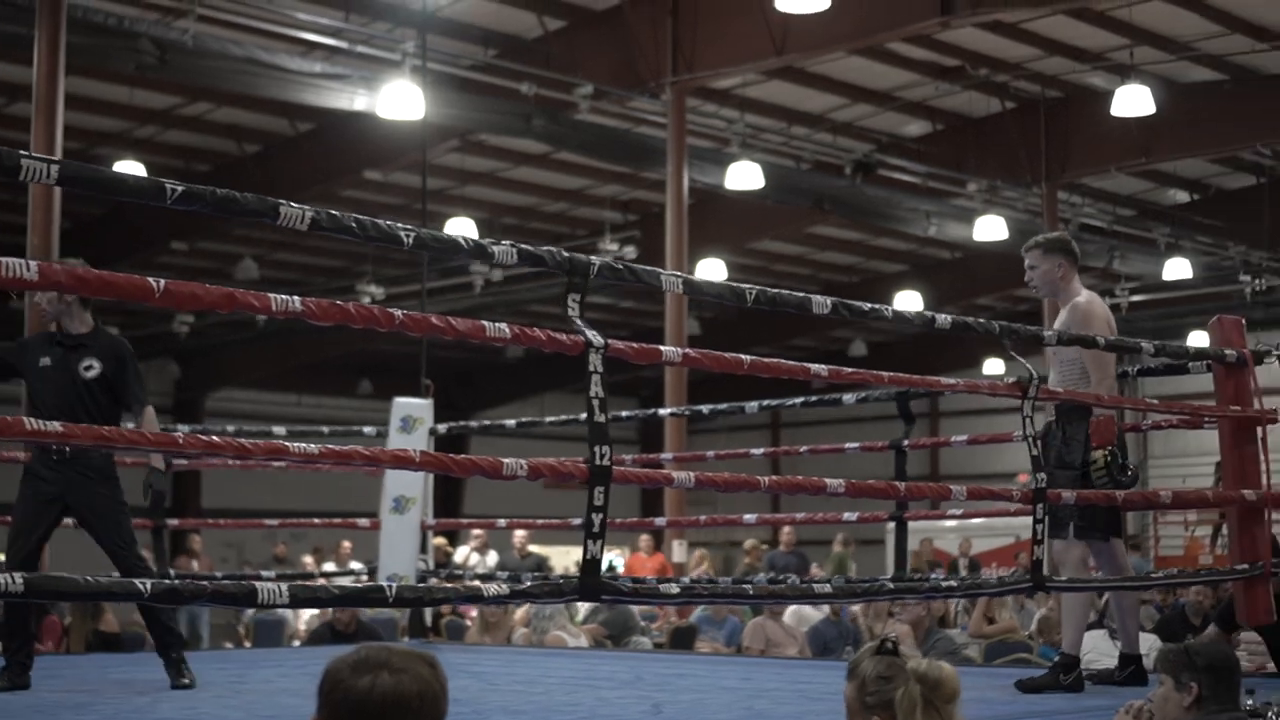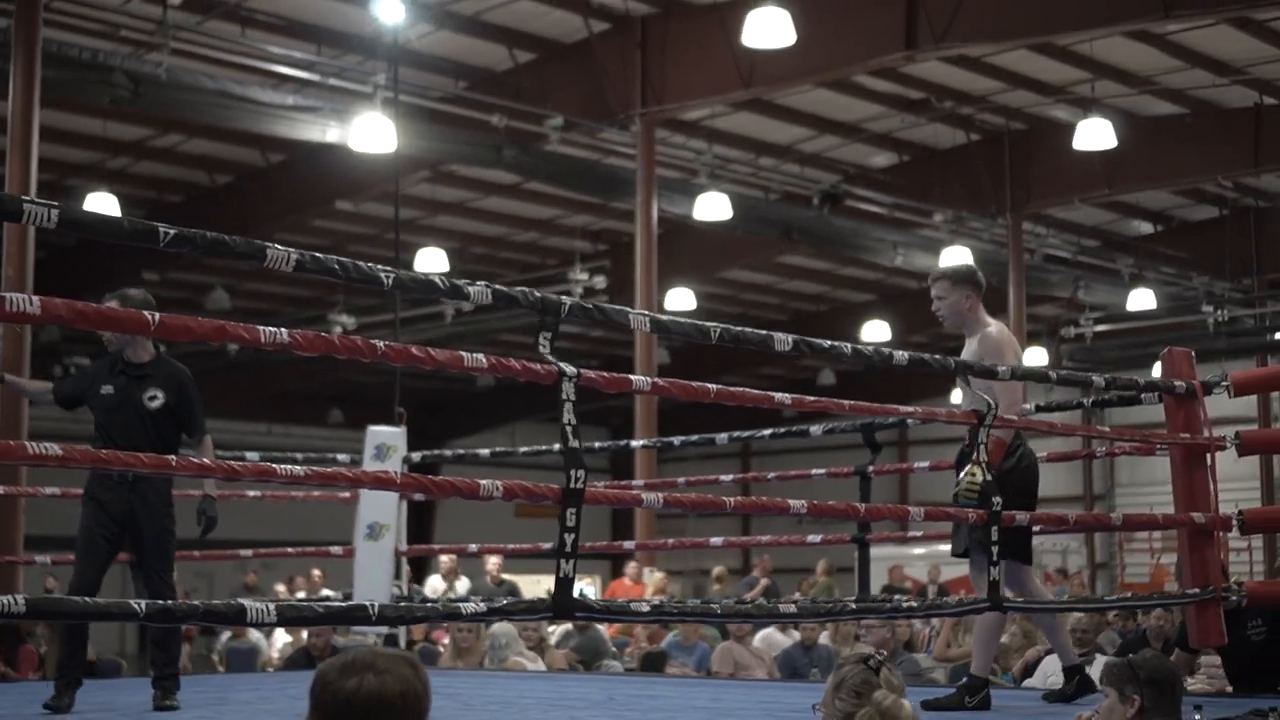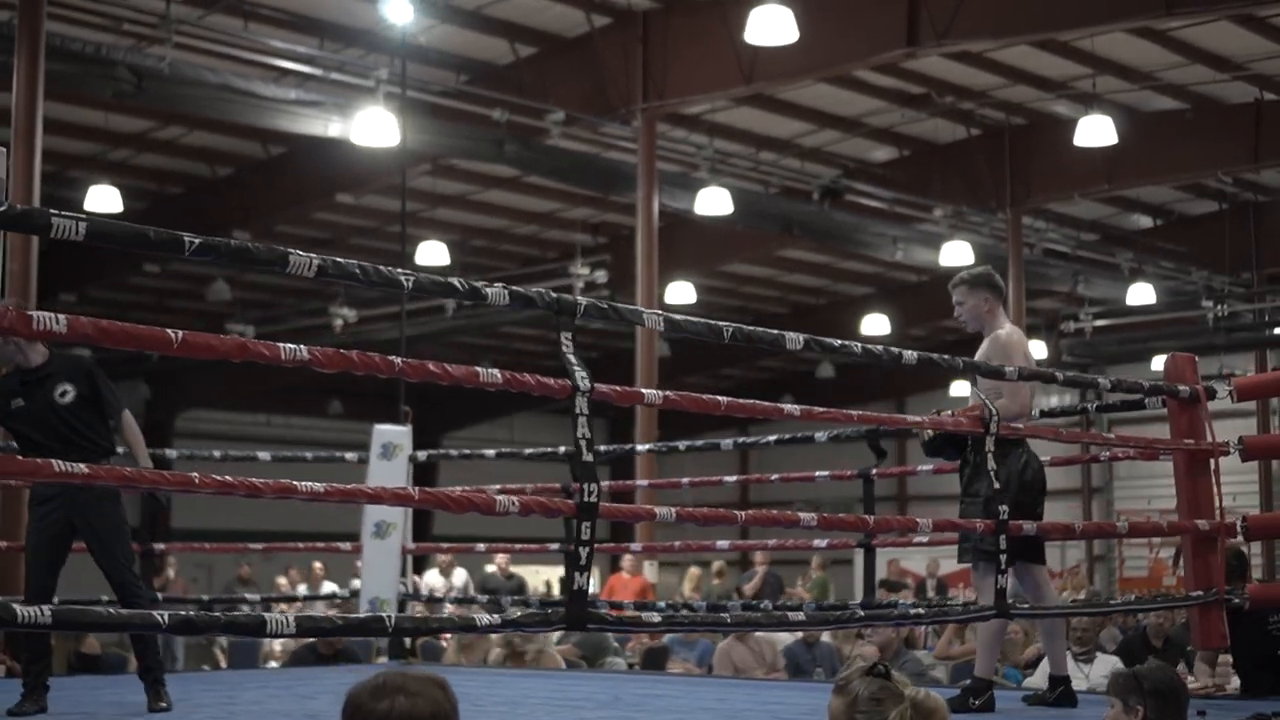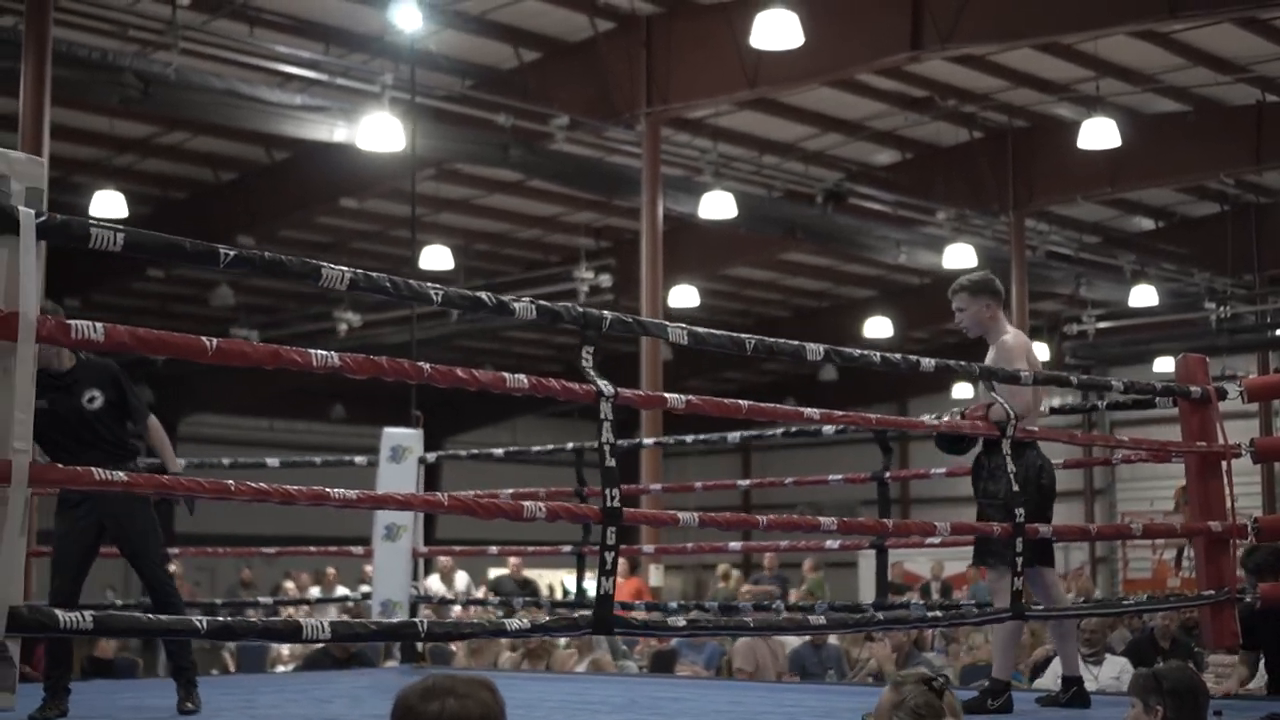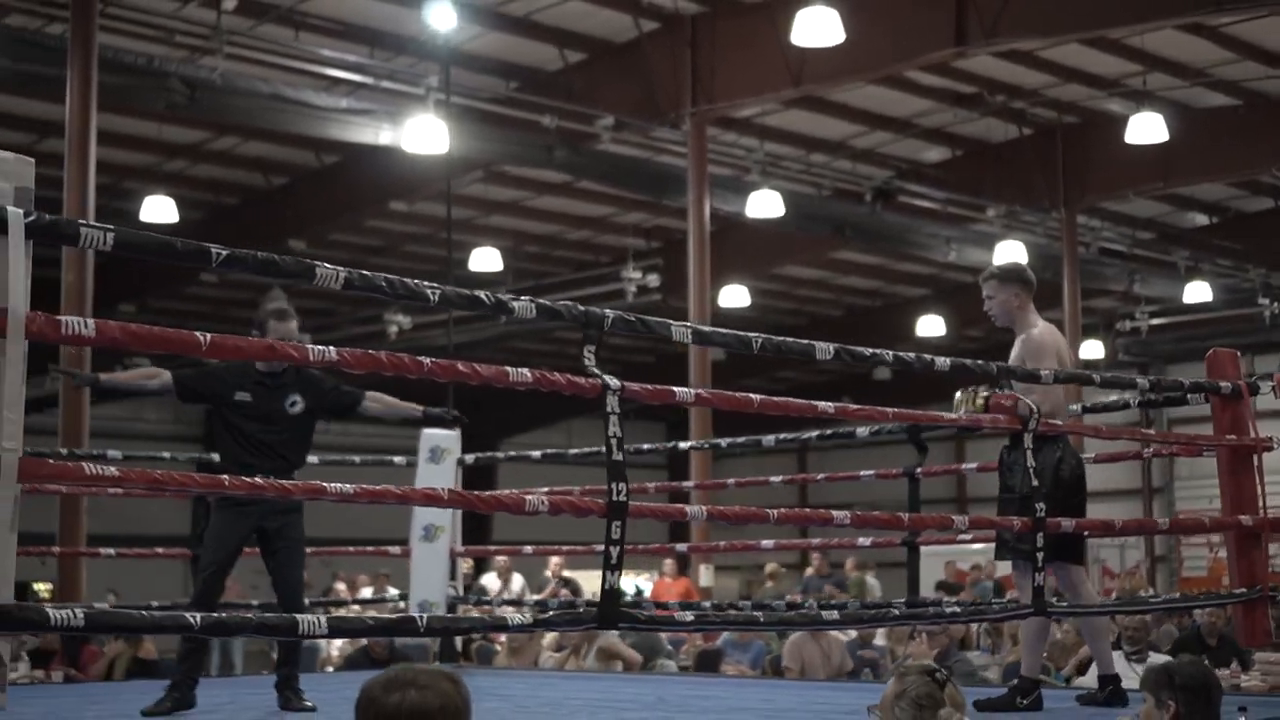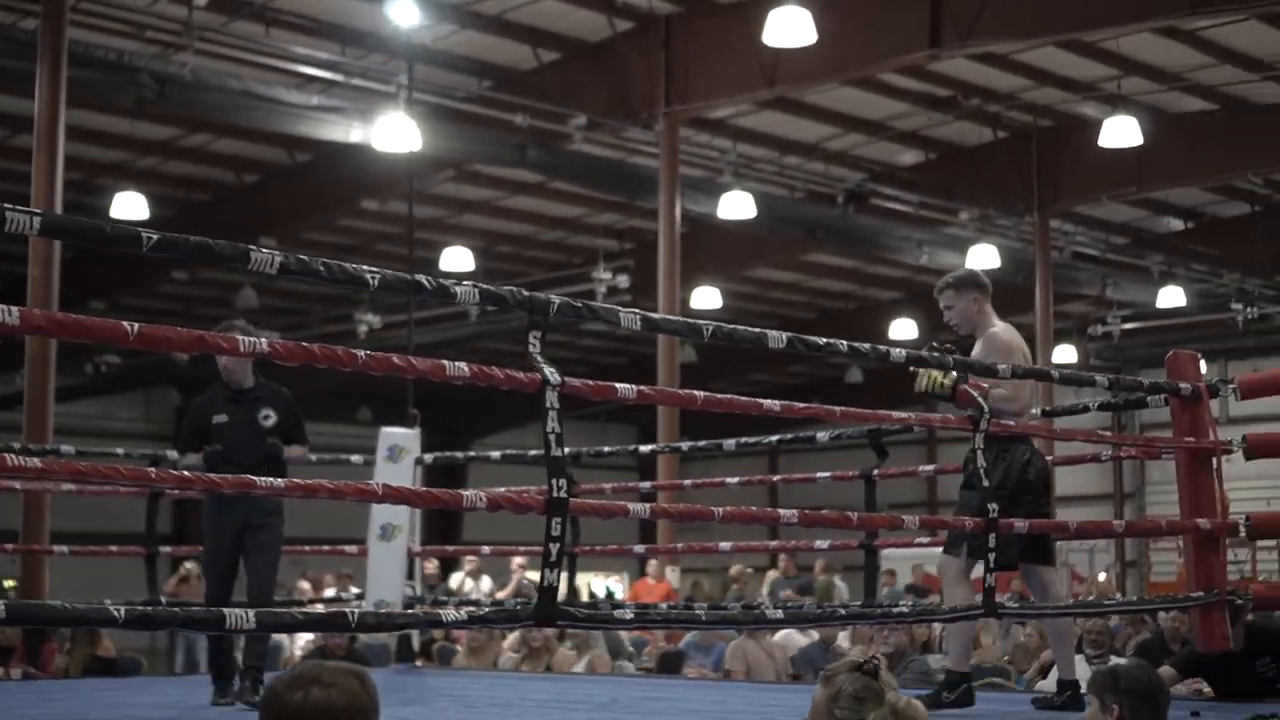
dt=0.7s
person 1, frame 1
left shoulder: (1085, 308)
right shoulder: (1070, 314)
left elbow: (1103, 383)
left wrist: (1102, 446)
right wrist: (1054, 439)
left hip: (1086, 438)
right hip: (1075, 437)
left knee: (1067, 548)
right knee: (1108, 552)
left ankle: (1068, 665)
right ankle: (1131, 661)
person 1, frame 2
left shoulder: (993, 338)
right shoulder: (975, 344)
left elbow: (1009, 412)
left wrist: (982, 467)
right wrist: (972, 463)
left hip: (1000, 463)
right hip: (992, 463)
left knee: (987, 573)
right knee: (1016, 575)
left ankle: (976, 687)
right ankle: (1075, 672)
person 1, frame 3
left shoulder: (1004, 339)
right shoulder: (1000, 344)
left elbow: (1017, 404)
left wrist: (960, 419)
left hip: (1001, 465)
right hip: (1004, 465)
left knee: (988, 576)
right knee: (1032, 576)
left ankle: (980, 689)
right ankle: (1060, 683)
person 1, frame 4
left shoulder: (1008, 345)
right shoulder: (1006, 347)
left elbow: (1021, 405)
left wrist: (971, 417)
right wrist: (976, 418)
left hip: (1013, 467)
right hip: (1014, 467)
left knee: (1003, 578)
right knee: (1041, 577)
left ankle: (998, 690)
right ankle: (1073, 683)
person 1, frame 5
left shoulder: (1034, 339)
right shoulder: (1042, 339)
left elbow: (1048, 406)
left wrist: (990, 405)
right wrist: (993, 401)
left hip: (1036, 461)
right hip: (1054, 460)
left knee: (1029, 574)
right knee: (1072, 574)
left ankle: (1027, 688)
right ankle: (1109, 682)
person 1, frame 6
left shoulder: (996, 338)
right shoulder: (998, 341)
left elbow: (1017, 401)
left wrist: (956, 388)
right wrist: (952, 387)
left hip: (1001, 461)
right hip: (1016, 461)
left knee: (953, 568)
right knee: (1042, 578)
left ankle: (957, 680)
right ankle: (1068, 687)
person 2, frame 1
left shoulder: (112, 348)
right shoulder: (36, 348)
left elbow: (143, 410)
left wrist: (156, 465)
left hip: (93, 468)
right hip: (44, 468)
left knee: (131, 564)
left ankle: (175, 660)
person 2, frame 2
left shoulder: (174, 377)
right shoulder: (99, 374)
left elbow: (201, 438)
right elbow: (51, 393)
left wrist: (208, 493)
left hip: (151, 492)
right hip: (103, 490)
left knee: (160, 592)
right knee: (81, 589)
left ankle: (166, 686)
right ankle: (66, 686)
person 2, frame 3
left shoulder: (77, 368)
left elbow: (122, 417)
left wrist: (147, 469)
left hip: (96, 488)
right hip: (48, 494)
left knee: (128, 585)
right knee: (35, 594)
left ankle: (155, 683)
right ankle: (35, 690)
person 2, frame 4
left shoulder: (104, 374)
right shoulder: (29, 391)
left elbow: (147, 422)
left wrist: (175, 472)
left hip: (126, 491)
right hip: (76, 500)
left knee: (161, 586)
right knee: (62, 597)
left ankle: (186, 682)
person 2, frame 5
left shoulder: (310, 383)
right shoulder: (227, 377)
left elbow: (365, 401)
right elbow: (161, 379)
left wrist: (425, 413)
right wrist: (98, 380)
left hip: (283, 500)
right hip: (233, 496)
left knee: (291, 596)
right knee: (205, 589)
person 2, frame 6
left shoulder: (280, 400)
right shoulder: (205, 405)
left elbow: (302, 450)
right elbow: (186, 460)
left wrist: (281, 452)
right wrist: (205, 460)
left hip: (265, 505)
right hip: (223, 504)
left knee: (261, 592)
right knee: (217, 596)
left ankle: (251, 680)
right ankle: (222, 681)
